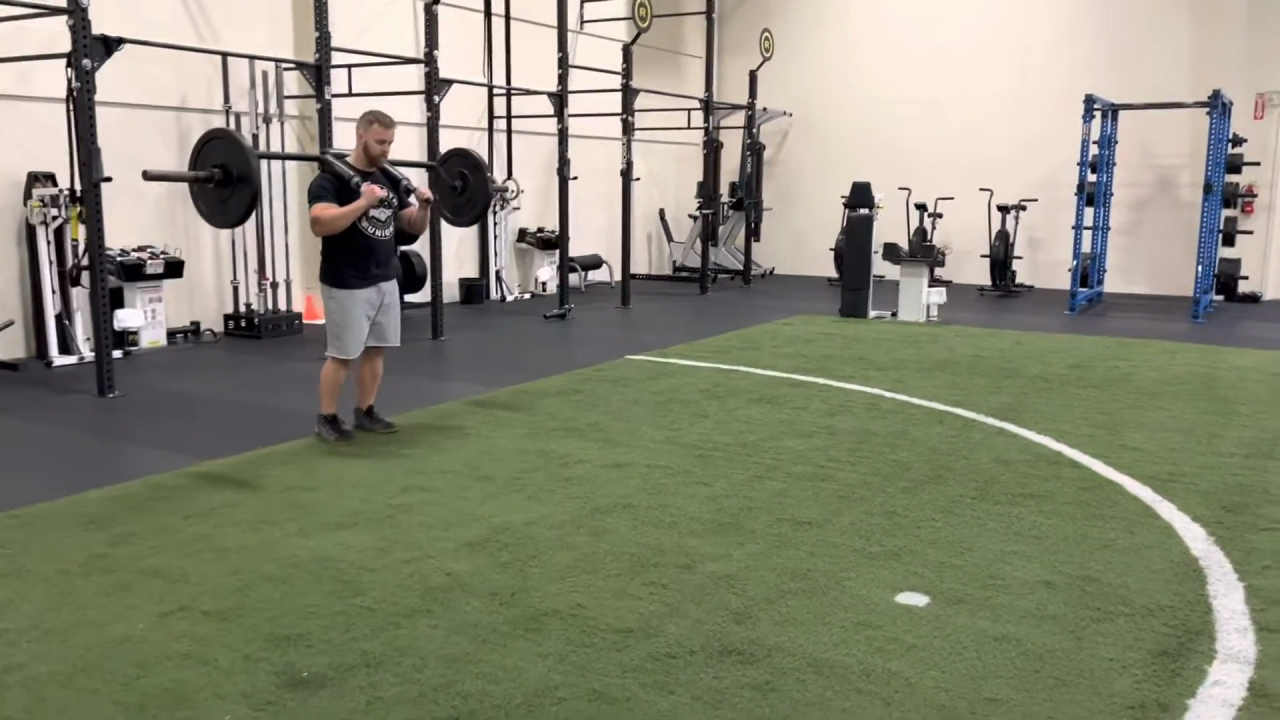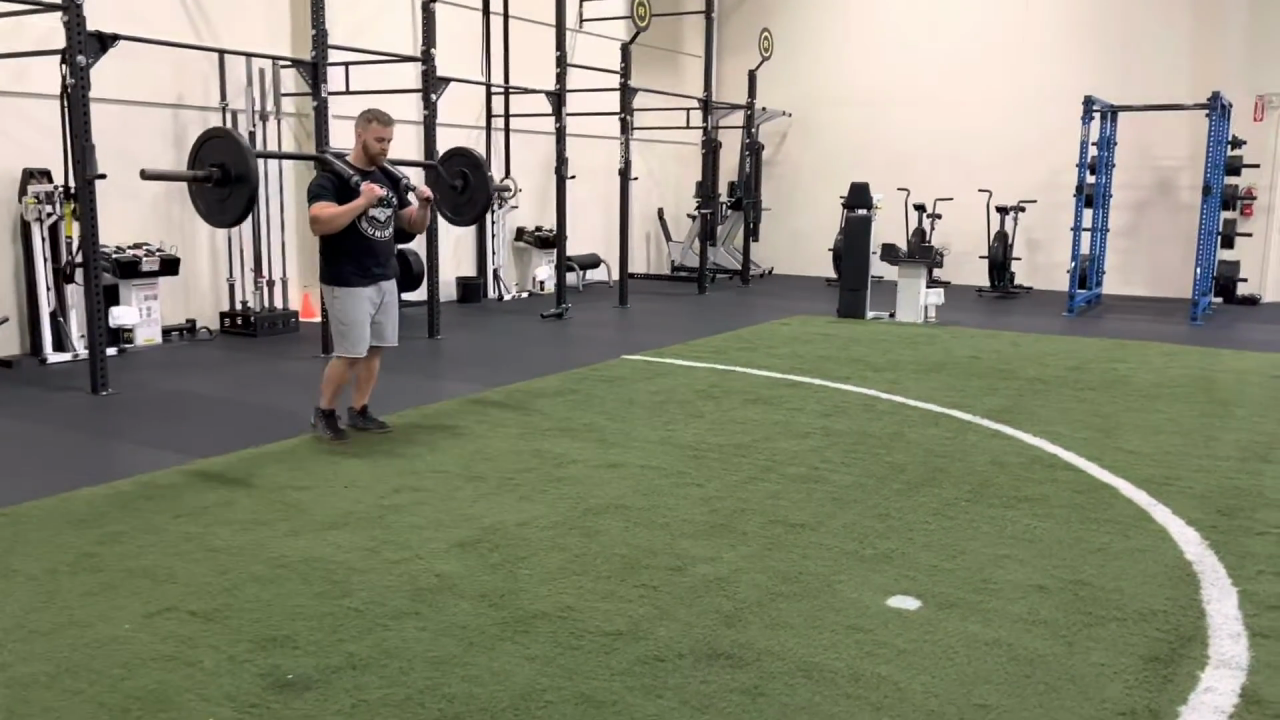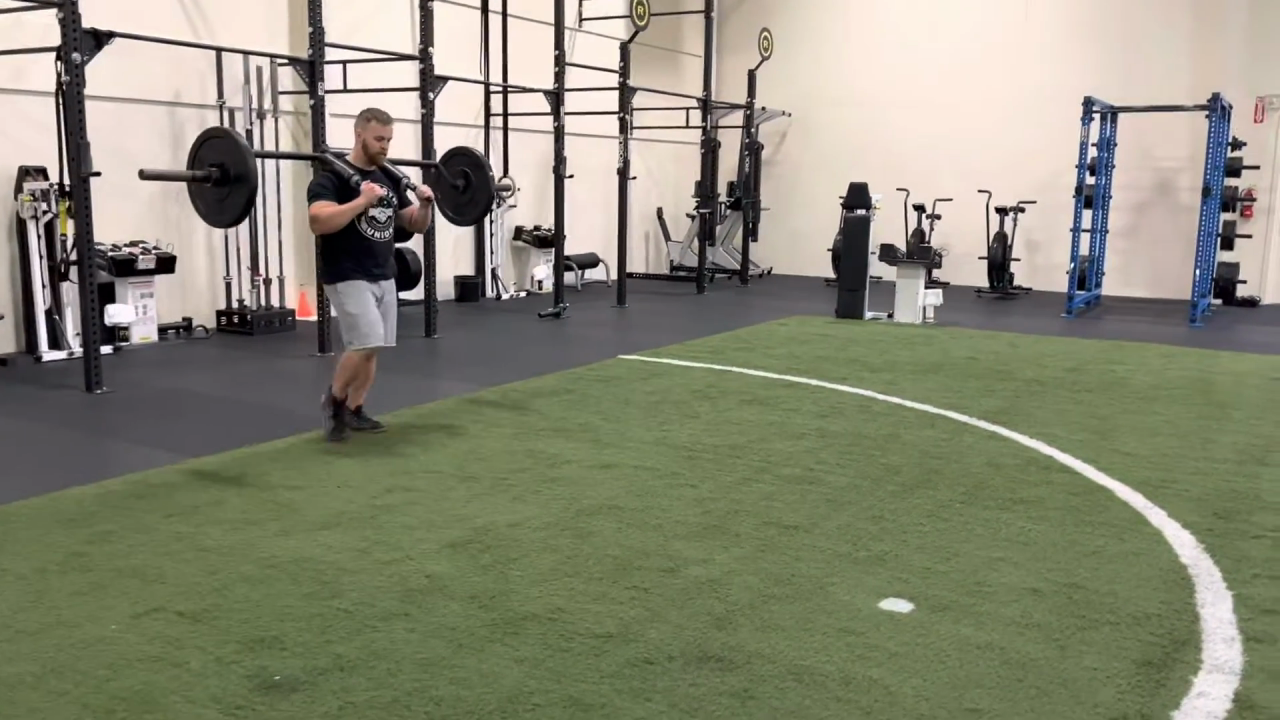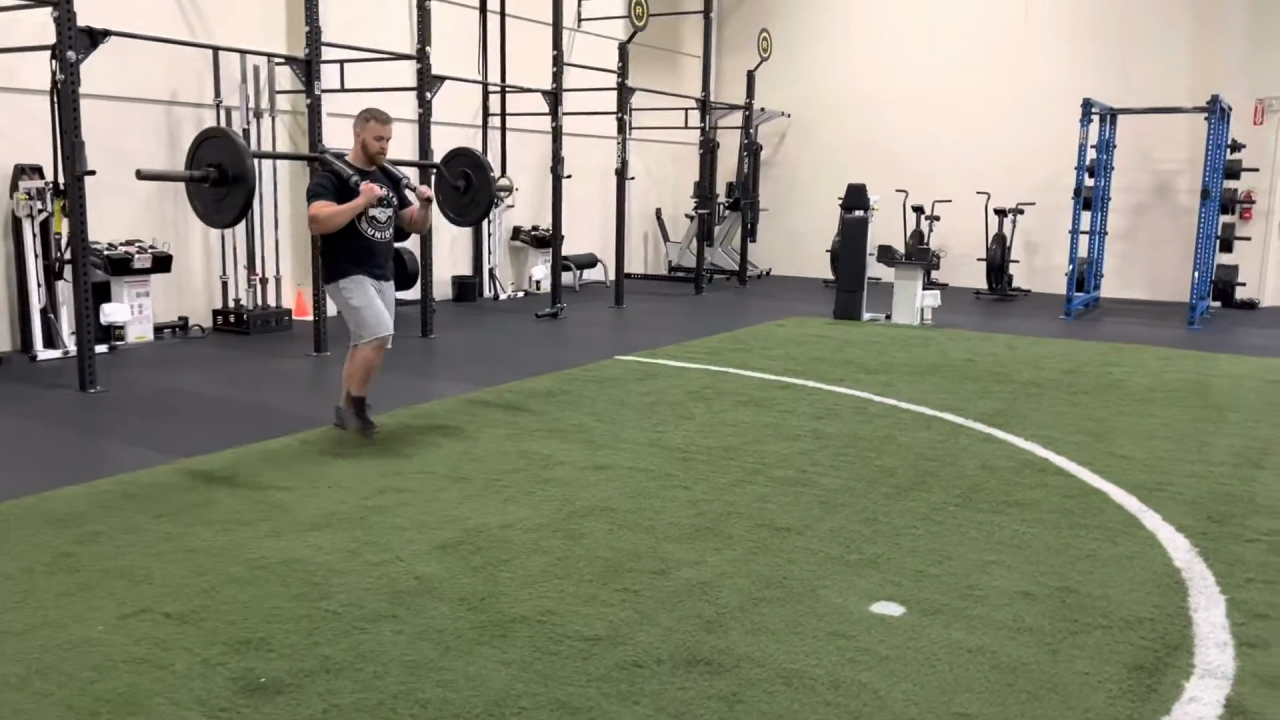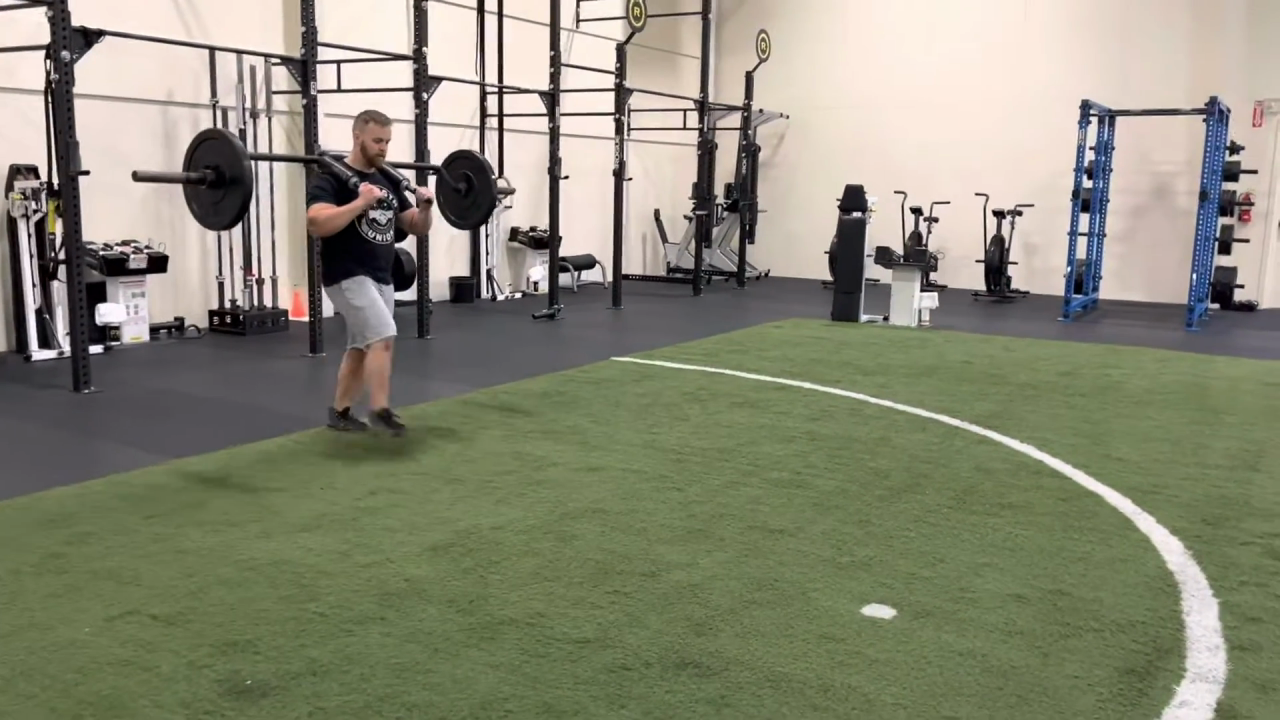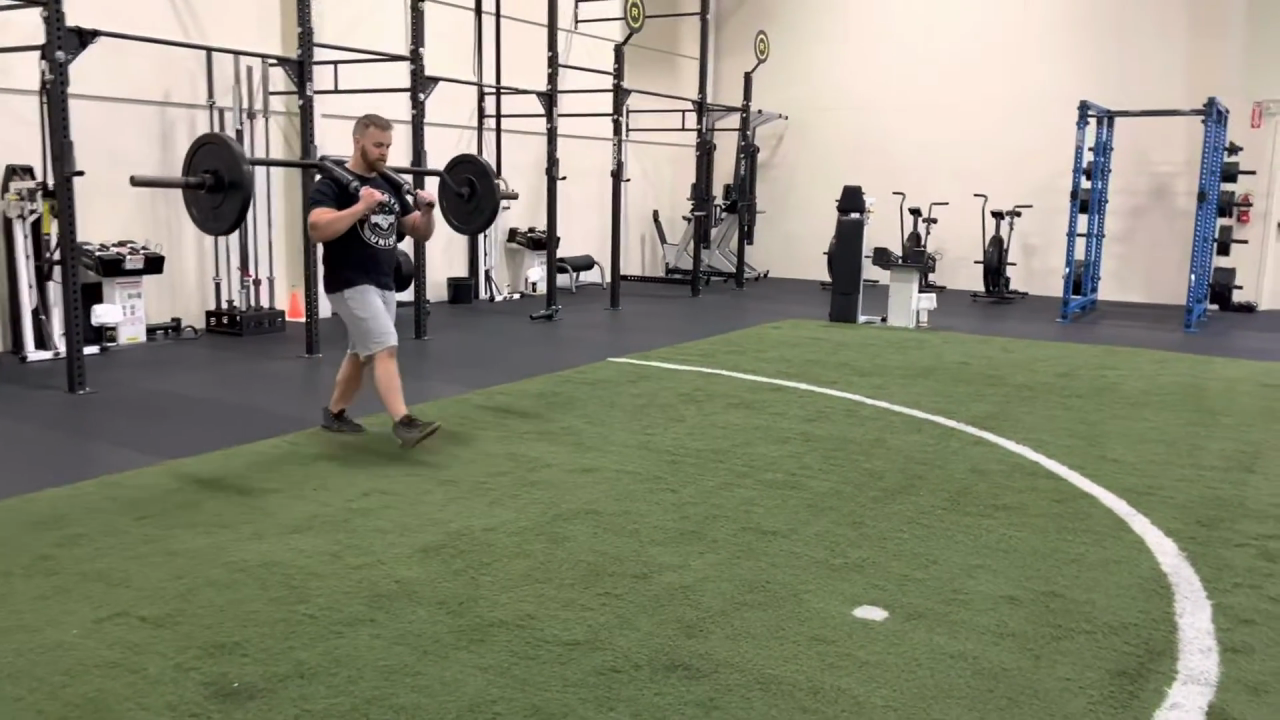
dt=0.1s
person 1, frame 1
left shoulder: (388, 180)
right shoulder: (332, 179)
left elbow: (415, 226)
right elbow: (319, 224)
left wrist: (423, 206)
right wrist: (363, 202)
left hip: (385, 280)
right hip: (347, 284)
left knee: (375, 350)
right knee: (343, 355)
left ankle: (365, 412)
right ankle: (327, 418)
person 1, frame 2
left shoulder: (388, 179)
right shoulder: (332, 178)
left elbow: (415, 225)
right elbow: (319, 223)
left wrist: (424, 205)
right wrist: (363, 201)
left hip: (384, 279)
right hip: (347, 282)
left knee: (373, 350)
right knee: (350, 353)
left ankle: (359, 411)
right ankle: (324, 412)
person 1, frame 3
left shoulder: (388, 179)
right shoulder: (332, 177)
left elbow: (416, 225)
right elbow: (318, 223)
left wrist: (424, 204)
right wrist: (363, 201)
left hip: (383, 277)
right hip: (346, 278)
left knee: (367, 349)
right knee: (368, 345)
left ankle: (352, 411)
right ankle: (334, 398)
person 1, frame 4
left shoulder: (388, 180)
right shoulder: (331, 177)
left elbow: (417, 226)
right elbow: (317, 222)
left wrist: (425, 204)
right wrist: (362, 201)
left hip: (382, 277)
right hip: (347, 276)
left knee: (366, 343)
right knee: (379, 336)
left ankle: (348, 409)
right ankle: (355, 399)
person 1, frame 5
left shoulder: (387, 183)
right shoulder: (331, 180)
left elbow: (418, 228)
right elbow: (317, 224)
left wrist: (425, 207)
right wrist: (360, 202)
left hip: (381, 279)
right hip: (347, 277)
left knee: (361, 346)
right knee: (382, 338)
left ankle: (340, 412)
right ankle: (380, 412)
person 1, frame 6
left shoulder: (389, 186)
right shoulder: (332, 184)
left elbow: (421, 233)
right elbow: (317, 229)
left wrist: (427, 210)
right wrist: (362, 206)
left hip: (383, 284)
right hip: (350, 285)
left knee: (362, 353)
right knee: (385, 349)
left ankle: (334, 413)
right ankle: (403, 422)
